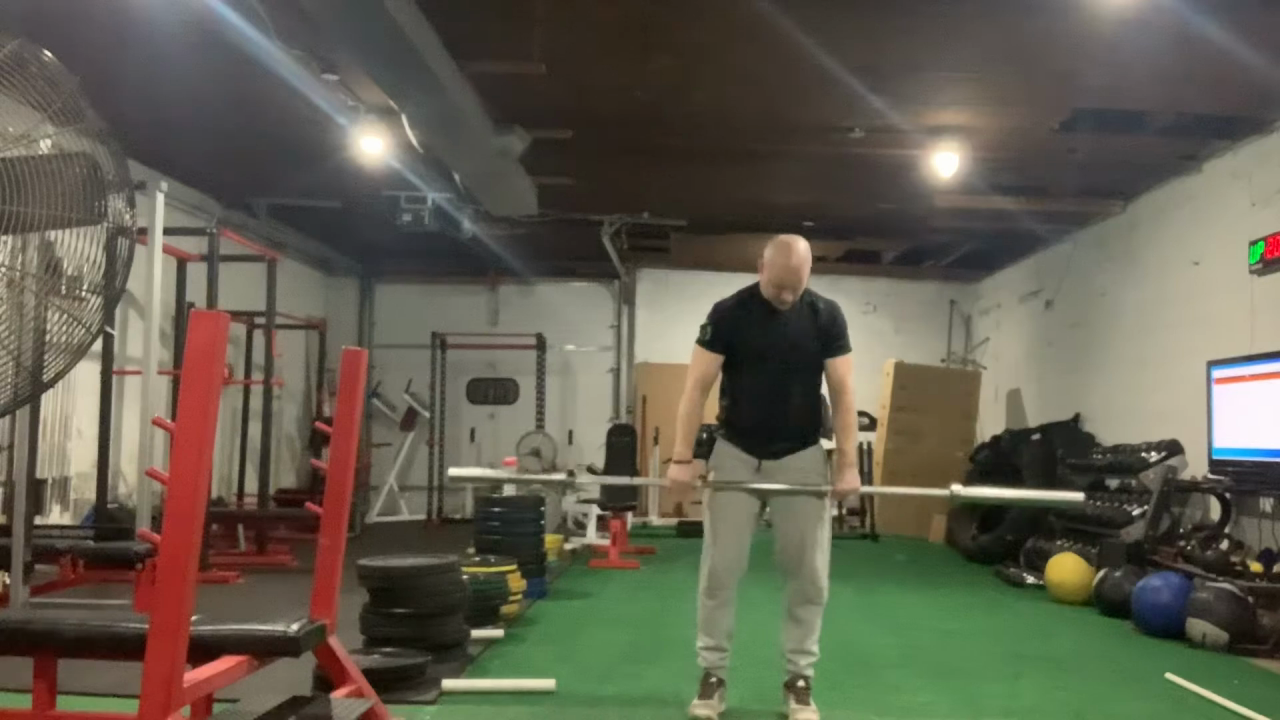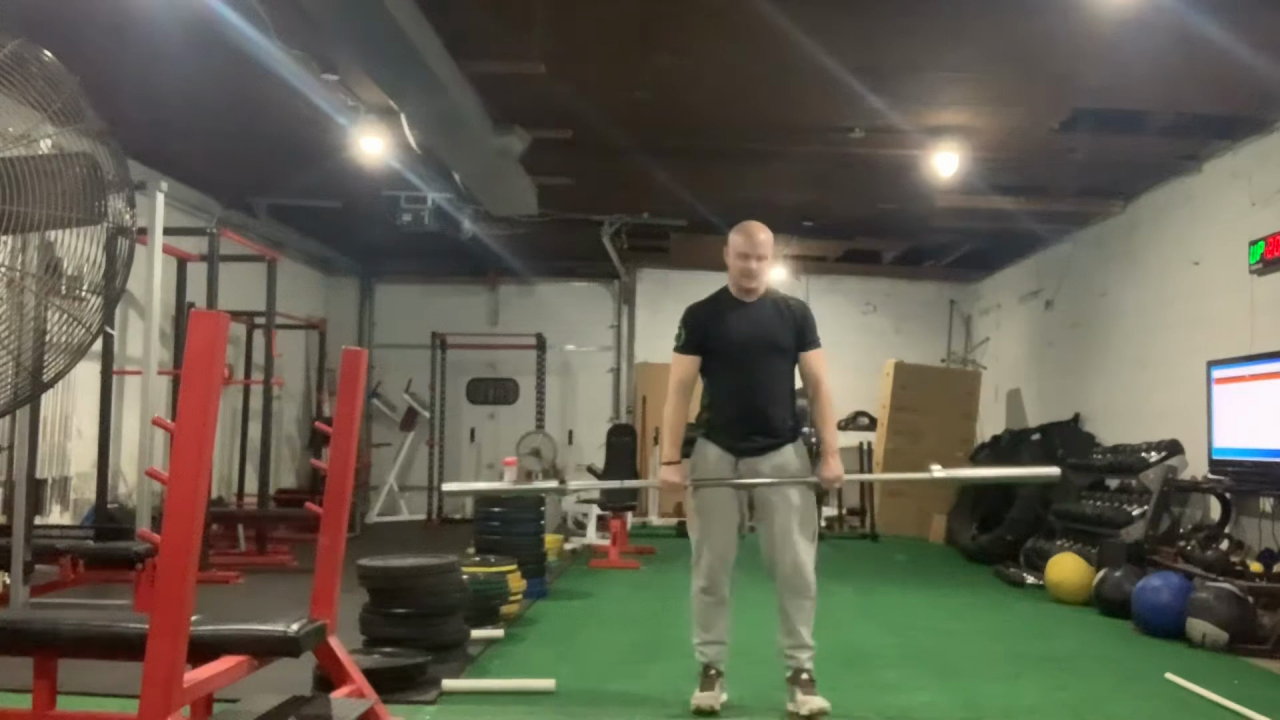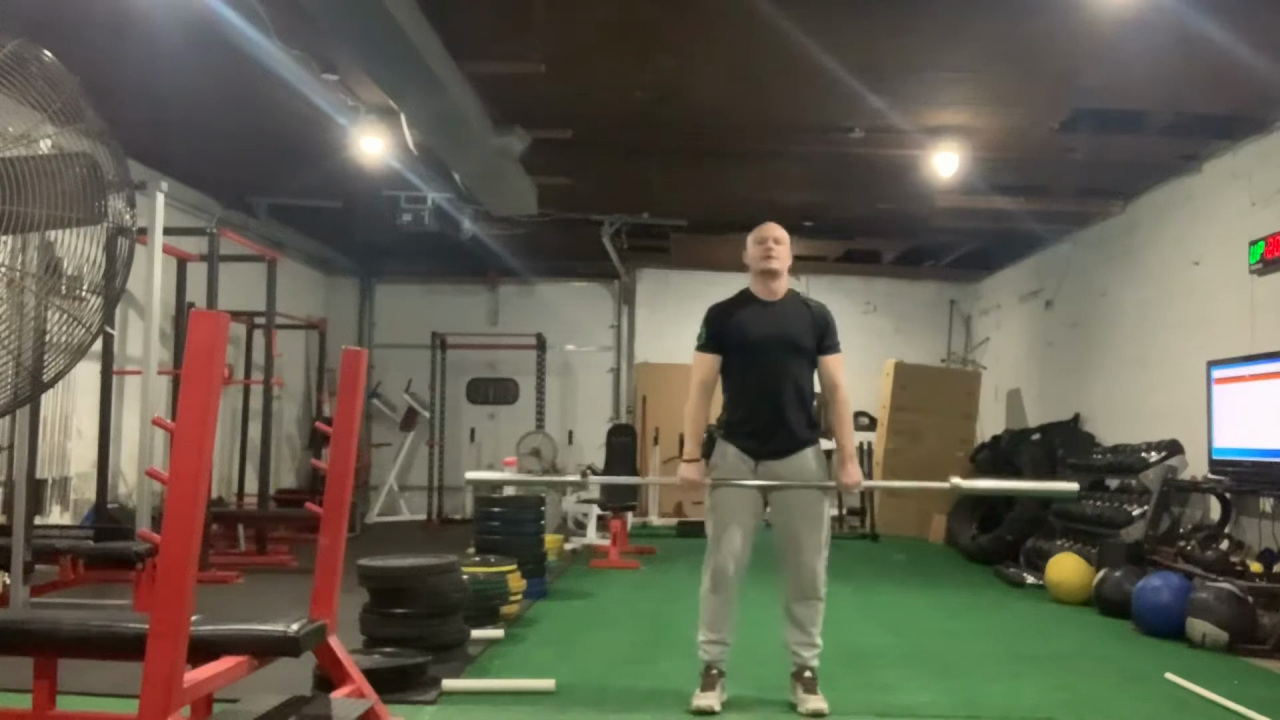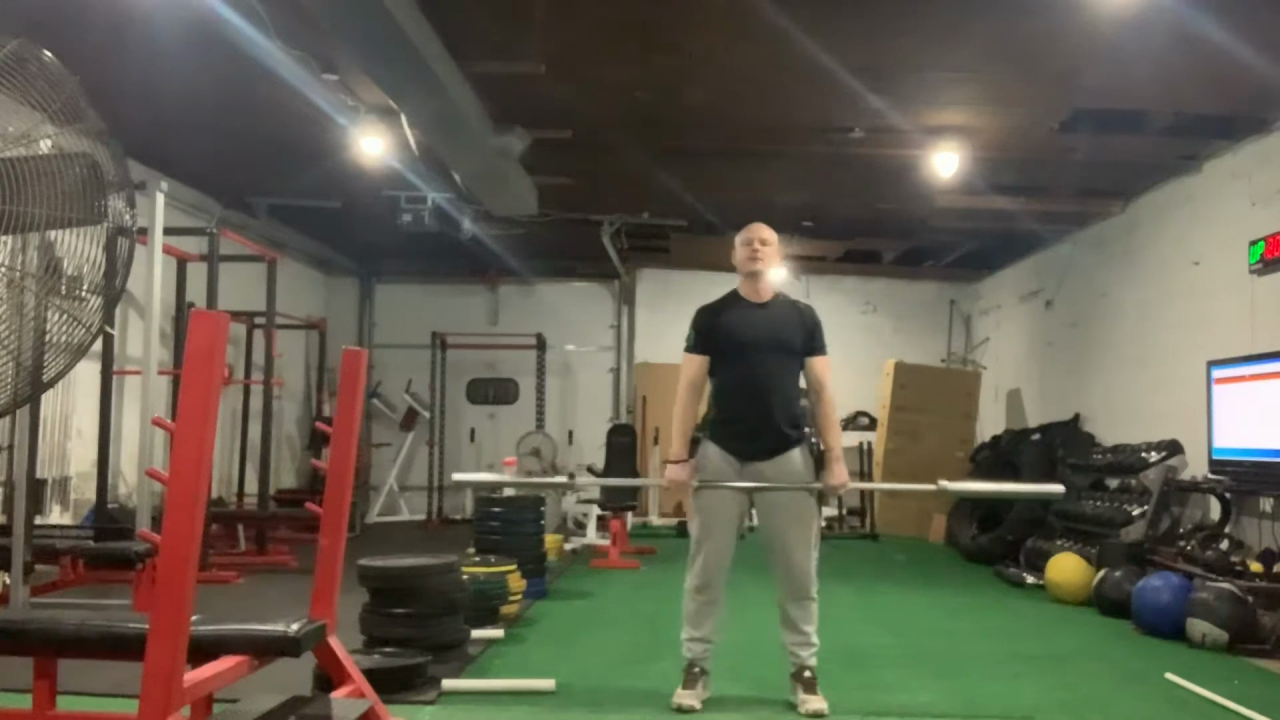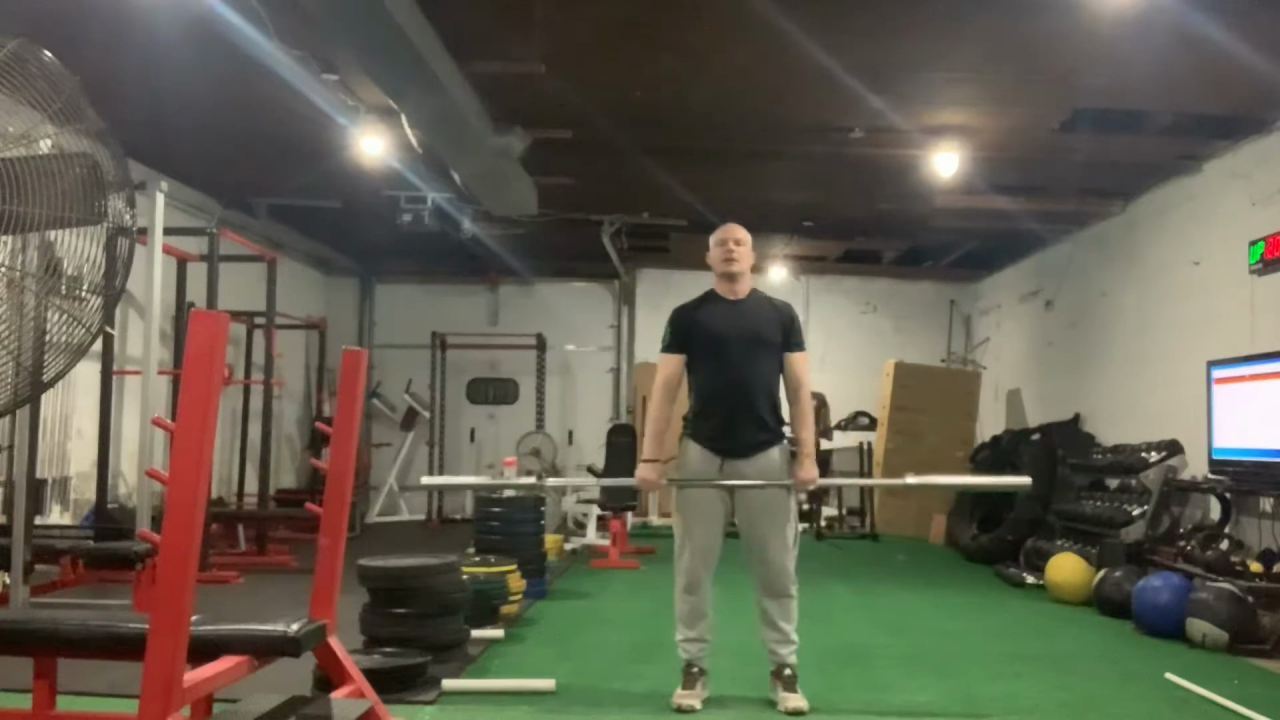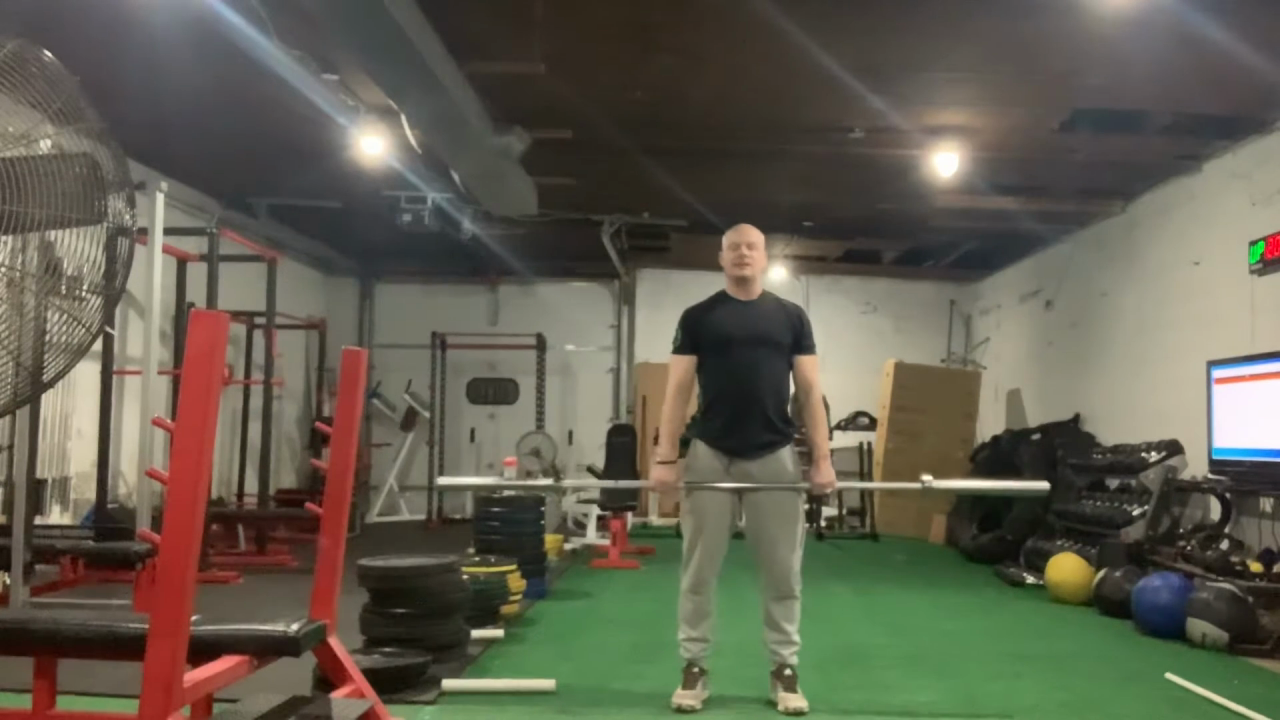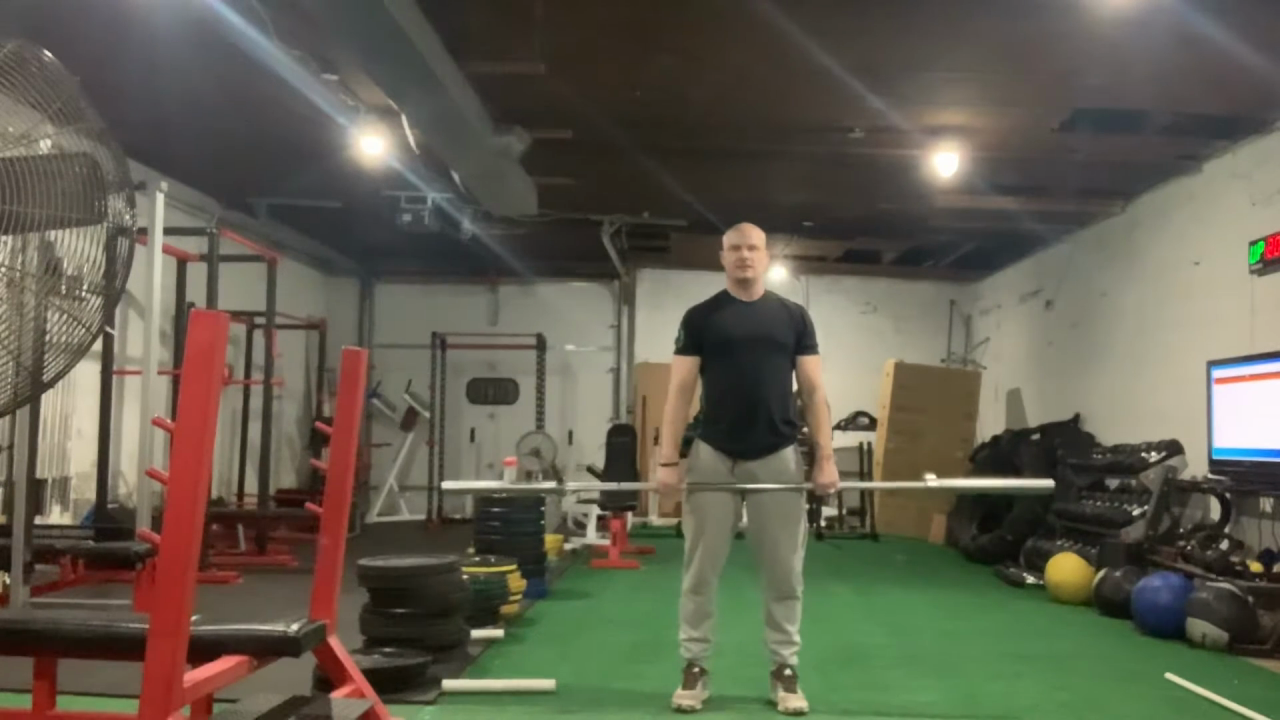
dt=0.5s
person 1, frame 1
left shoulder: (827, 316)
right shoulder: (728, 314)
left elbow: (842, 392)
right elbow: (697, 386)
left wrist: (847, 463)
right wrist: (682, 458)
left hip: (802, 459)
right hip: (736, 455)
left knee: (809, 575)
right knee: (720, 571)
left ankle: (799, 680)
right ankle: (712, 676)
person 1, frame 2
left shoulder: (794, 313)
right shoulder: (701, 315)
left elbow: (817, 385)
right elbow: (680, 389)
left wrist: (830, 452)
right wrist: (669, 458)
left hip: (783, 456)
right hip: (717, 455)
left knee: (796, 569)
right knee: (711, 570)
left ankle: (800, 673)
right ankle: (712, 670)
person 1, frame 3
left shoulder: (815, 315)
right shoulder: (722, 315)
left elbow: (835, 388)
right elbow: (701, 387)
left wrist: (848, 457)
right wrist: (691, 456)
left hip: (800, 458)
right hip: (735, 456)
left knee: (807, 572)
right knee: (721, 569)
left ankle: (805, 671)
right ankle: (713, 669)
person 1, frame 4
left shoulder: (802, 317)
right shoulder: (711, 317)
left elbow: (821, 390)
right elbow: (689, 388)
left wrist: (835, 458)
right wrist: (677, 457)
left hip: (786, 458)
right hip: (720, 457)
left knee: (799, 572)
right knee: (706, 569)
left ankle: (804, 671)
right ankle: (696, 667)
person 1, frame 5
left shoulder: (780, 314)
right shoulder: (687, 316)
left elbow: (799, 388)
right elbow: (665, 387)
left wrist: (807, 454)
right wrist: (650, 456)
left hip: (766, 456)
right hip: (702, 456)
left knee: (778, 570)
right knee: (693, 569)
left ankle: (784, 668)
right ankle: (694, 667)
person 1, frame 6
left shoulder: (791, 316)
right shoulder: (698, 317)
left elbow: (810, 390)
right elbow: (678, 390)
left wrist: (822, 458)
right wrist: (665, 457)
left hip: (775, 457)
right hip: (710, 456)
left knee: (782, 572)
right knee: (699, 569)
left ankle: (784, 669)
right ankle: (694, 667)
person 1, frame 7
left shoulder: (793, 316)
right shoulder: (700, 317)
left elbow: (813, 390)
right elbow: (680, 390)
left wrist: (825, 457)
right wrist: (667, 459)
left hip: (777, 458)
right hip: (713, 457)
left knee: (784, 573)
right knee: (700, 571)
left ankle: (785, 669)
right ankle: (694, 668)
